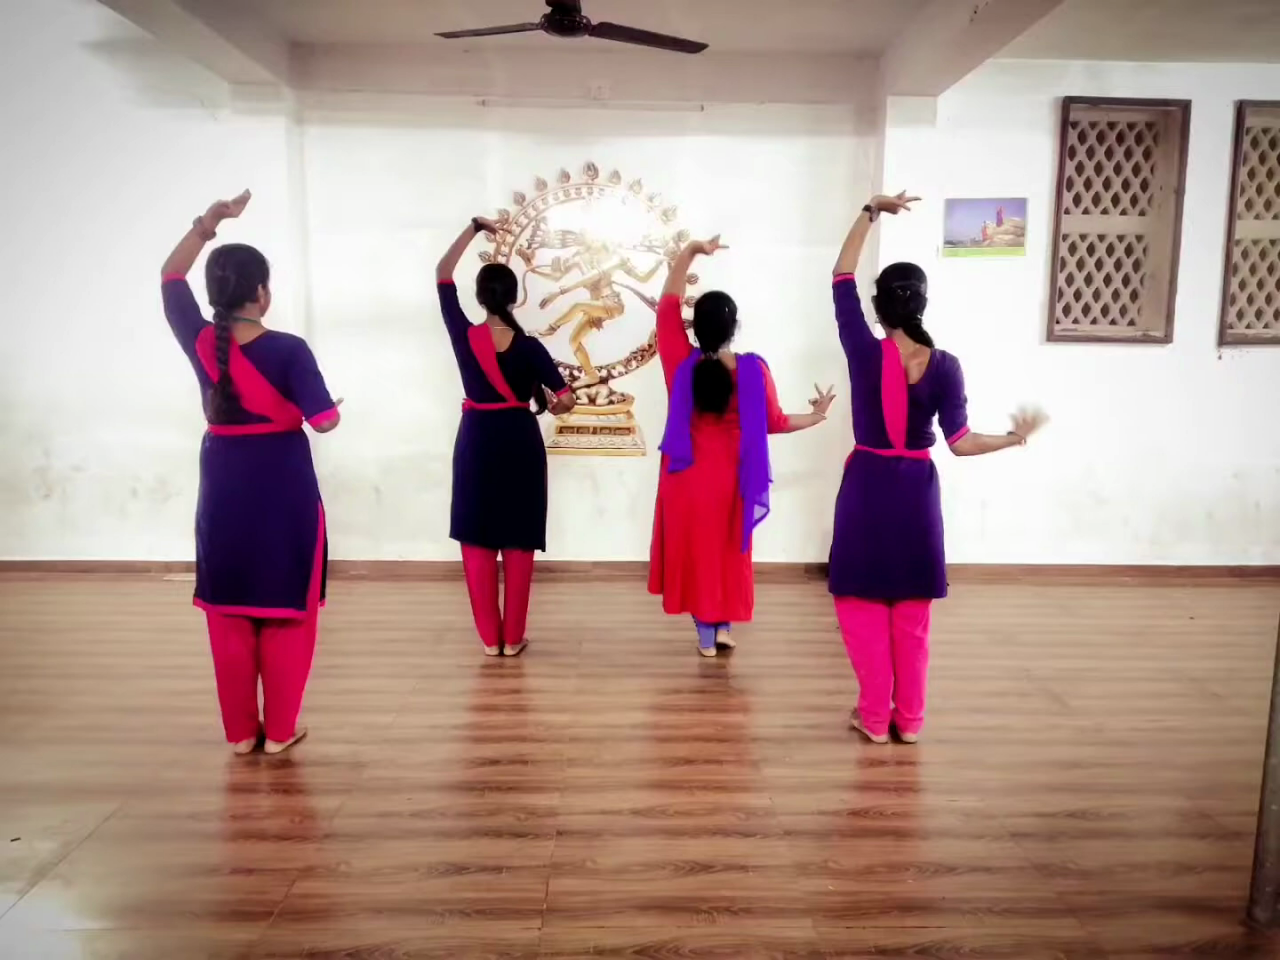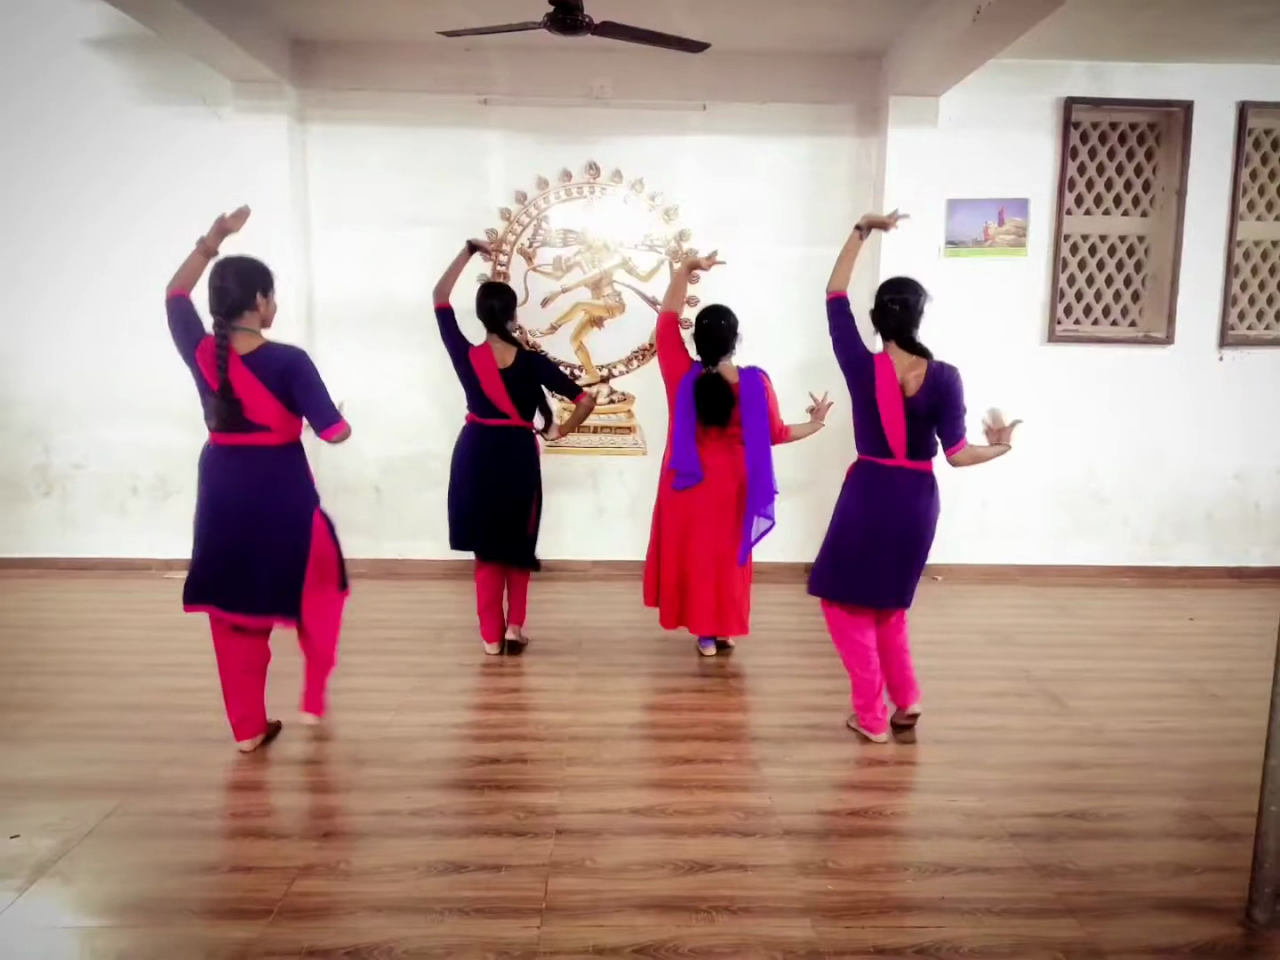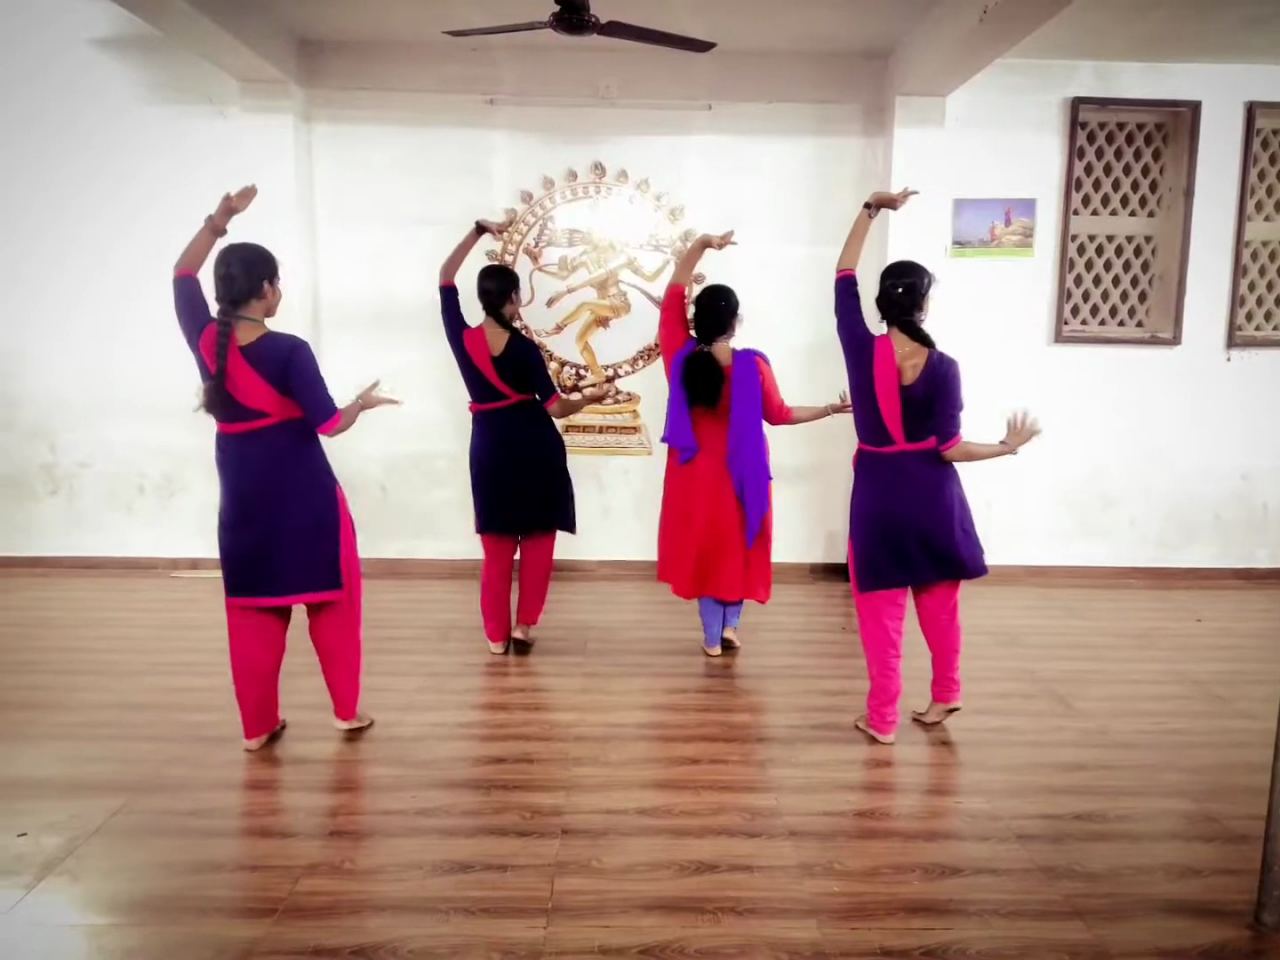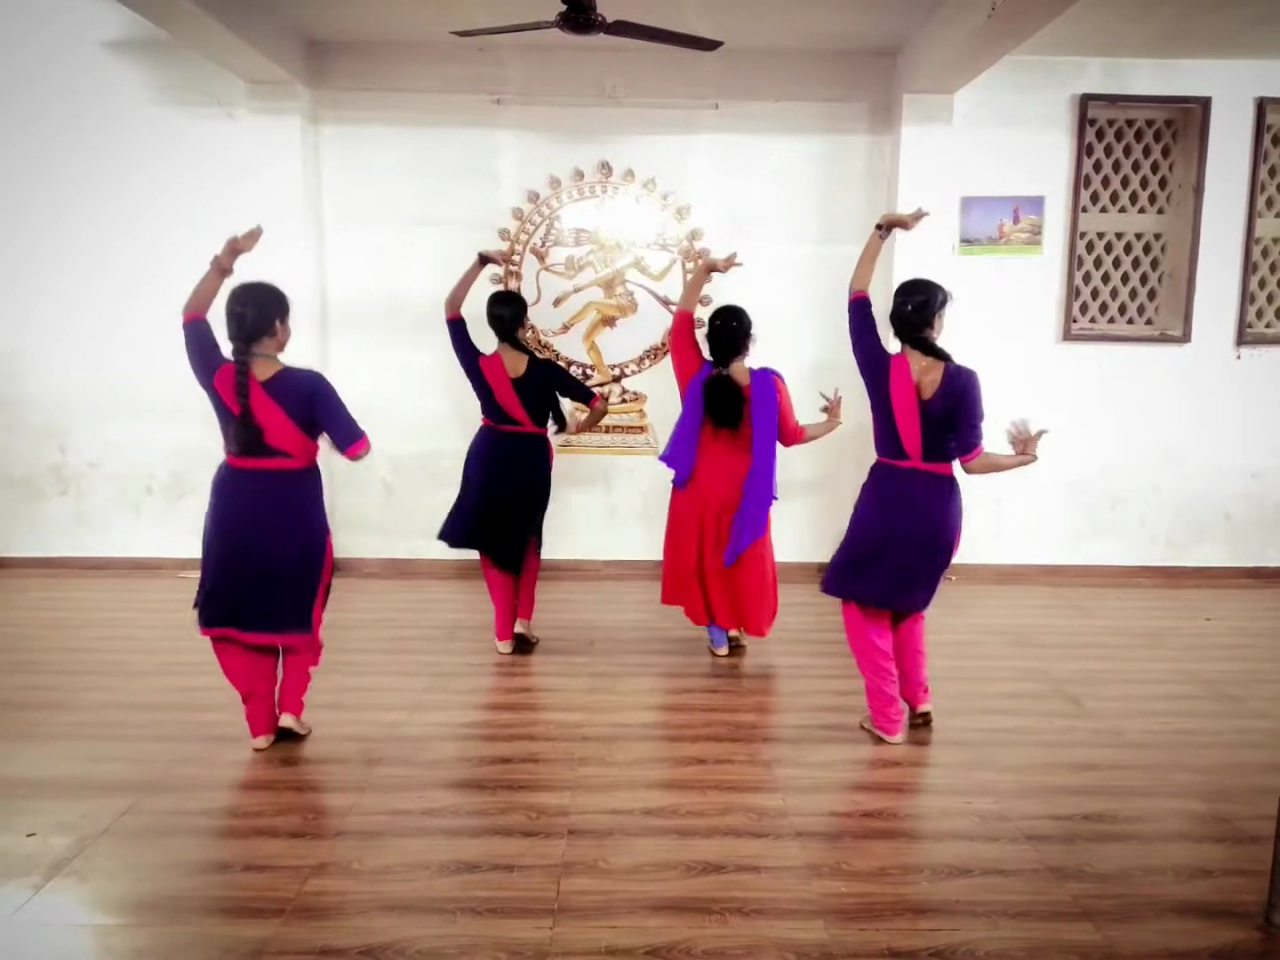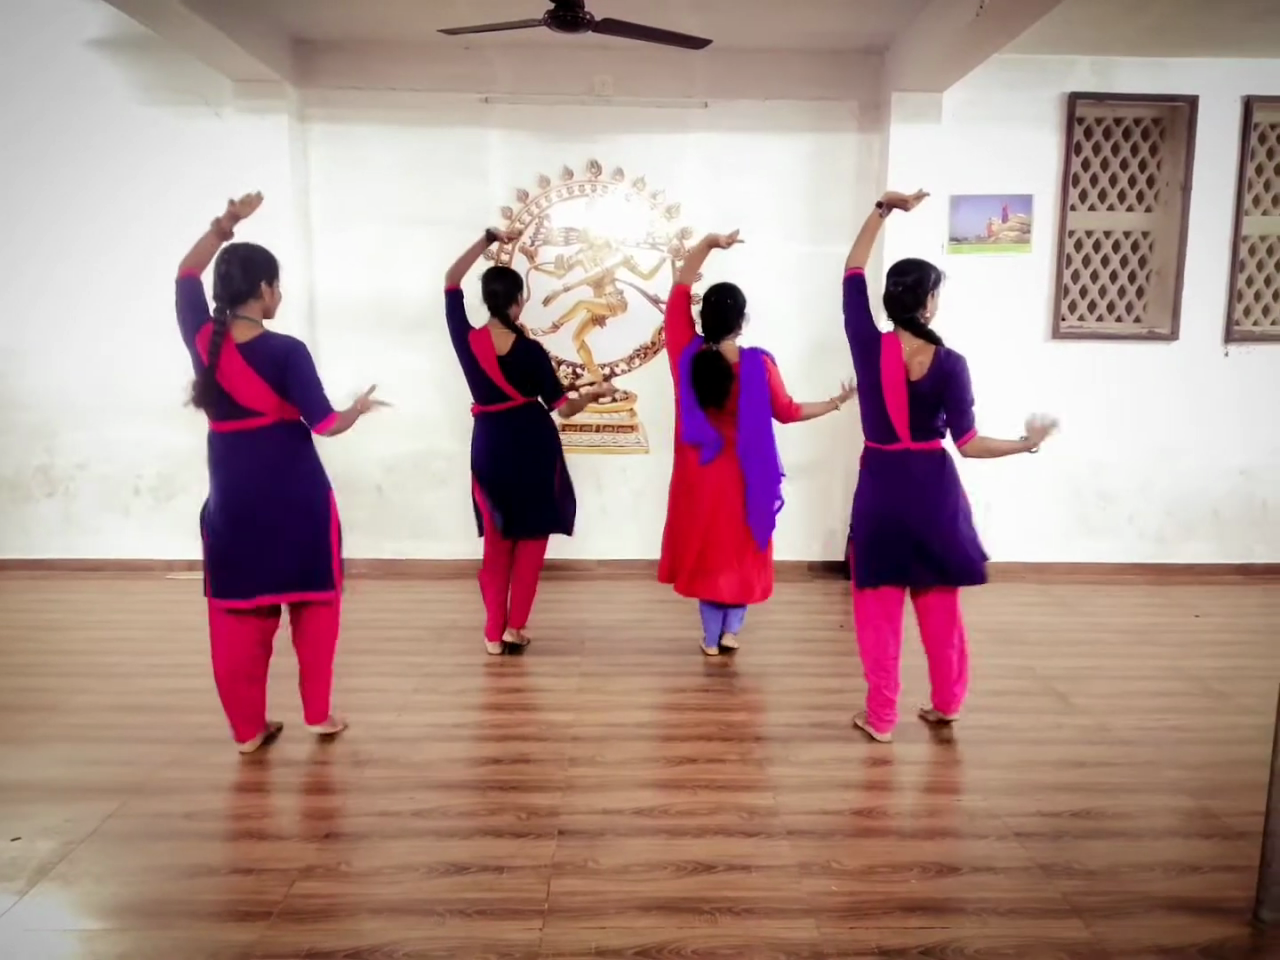
dt=0.4s
person 1, frame 1
left shoulder: (201, 343)
right shoulder: (288, 350)
left elbow: (170, 276)
right elbow: (324, 420)
left wrist: (209, 221)
right wrist: (329, 408)
left hip: (224, 488)
right hip: (284, 488)
left knee: (230, 611)
right knee: (287, 612)
left ankle: (241, 731)
right ankle: (280, 730)
person 1, frame 2
left shoulder: (200, 352)
right shoulder: (288, 360)
left elbow: (176, 293)
right elbow: (335, 431)
left wrist: (213, 238)
right wrist: (339, 423)
left hip: (222, 498)
right hip: (284, 500)
left knee: (236, 609)
right knee: (318, 597)
left ankle: (249, 726)
right ankle: (312, 701)
person 1, frame 3
left shoulder: (204, 340)
right shoulder: (289, 351)
left elbow: (183, 274)
right elbow: (331, 424)
left wrist: (218, 220)
right wrist: (364, 403)
left hip: (242, 486)
right hip: (301, 484)
left knee: (253, 608)
right knee: (331, 593)
left ankle: (258, 725)
right ankle: (346, 710)
person 1, frame 4
left shoulder: (218, 376)
right shoulder: (307, 386)
left elbow: (192, 314)
right elbow: (357, 448)
left wrist: (226, 259)
right wrist: (348, 436)
left hip: (234, 516)
right hip: (296, 518)
left knee: (238, 620)
right knee: (298, 617)
left ankle: (263, 724)
right ankle: (290, 708)
person 1, frame 5
left shoulder: (201, 338)
right shoulder: (285, 351)
left elbow: (187, 273)
right elbow: (327, 424)
left wrist: (226, 223)
right wrist: (360, 406)
left hip: (231, 489)
right hip: (294, 485)
left knee: (237, 613)
right knee: (312, 601)
left ankle: (249, 727)
right ankle: (319, 713)
person 2, frame 1
left shoulder: (865, 352)
right shoulder: (944, 366)
left elbow: (842, 277)
right elbow: (961, 443)
left wrist: (872, 212)
right wrist: (1018, 436)
left hip: (867, 485)
right hip: (917, 490)
left knee: (862, 606)
right knee: (912, 612)
left ankle: (875, 717)
right ankle: (909, 718)
person 2, frame 2
left shoulder: (860, 365)
right shoulder: (943, 378)
left elbow: (835, 295)
right elbow: (957, 455)
left wrist: (862, 230)
right wrist: (999, 442)
left hip: (868, 496)
right hip: (916, 501)
left knee: (850, 611)
right knee: (887, 606)
left ankle: (872, 716)
right ankle: (904, 700)
person 2, frame 3
left shoulder: (861, 349)
right shoulder: (942, 367)
left elbow: (844, 275)
right elbow: (952, 447)
left wrist: (871, 209)
right wrist: (1010, 445)
left hip: (878, 486)
right hip: (932, 488)
left knee: (882, 607)
right knee: (940, 596)
left ankle: (882, 718)
right ankle: (945, 694)
person 2, frame 4
left shoulder: (877, 368)
right shoulder: (962, 381)
left elbow: (857, 296)
right elbow: (973, 461)
left wrist: (882, 231)
right wrist: (1024, 455)
left hip: (885, 500)
right hip: (937, 507)
left knee: (869, 612)
right knee: (906, 606)
left ankle: (890, 718)
right ankle: (915, 700)
person 2, frame 5
left shoulder: (869, 348)
right shoulder: (949, 363)
left elbow: (853, 273)
right elbow: (969, 443)
left wrist: (883, 209)
right wrist: (1027, 442)
left hip: (881, 484)
right hip: (935, 487)
left knee: (879, 605)
right knee: (938, 600)
left ankle: (880, 716)
right ankle: (948, 699)
person 3, frame 1
left shoulder: (463, 337)
right shoulder: (528, 347)
left elbow: (442, 273)
right elbow: (565, 401)
left wrist: (475, 227)
right wrist: (545, 403)
left hip: (476, 442)
right hip: (520, 442)
left knee: (478, 544)
right knee: (519, 544)
left ankle: (490, 638)
right ankle: (513, 638)
person 3, frame 2
left shoulder: (465, 355)
right shoulder: (533, 362)
left elbow: (439, 296)
right elbow: (585, 402)
left wrist: (470, 249)
right wrist: (561, 429)
left hip: (474, 455)
right hip: (518, 457)
left knee: (486, 550)
right knee: (515, 547)
left ankle: (492, 635)
right ankle: (514, 627)
person 3, frame 3
left shoulder: (461, 339)
right shoulder: (524, 348)
left elbow: (445, 276)
right elbow: (555, 407)
left wrist: (477, 231)
right wrist: (588, 398)
left hip: (489, 443)
right hip: (535, 439)
left knee: (497, 546)
right knee: (537, 539)
left ankle: (497, 634)
right ankle: (523, 627)
person 3, frame 4
left shoulder: (477, 365)
right shoulder: (545, 371)
left elbow: (451, 308)
right elbow: (600, 407)
left wrist: (482, 261)
right wrist: (583, 423)
left hip: (488, 459)
right hip: (530, 463)
left knee: (495, 550)
right knee: (524, 548)
left ankle: (505, 632)
right ankle: (522, 623)
person 3, frame 5
left shoulder: (466, 340)
right shoulder: (529, 350)
left elbow: (451, 280)
right elbow: (566, 407)
left wrist: (488, 239)
right wrist: (595, 392)
left hip: (490, 445)
right hip: (535, 441)
left knee: (496, 544)
right knee: (531, 540)
left ankle: (494, 633)
right ankle: (514, 628)
person 4, frame 1
left shoulder: (681, 364)
right shoulder: (754, 369)
left elbow: (667, 305)
right elbow: (775, 422)
left wrist: (690, 251)
right wrist: (817, 415)
left hip: (689, 477)
right hip: (731, 478)
left knee: (695, 549)
right knee: (727, 550)
left ankle: (706, 637)
right ankle: (723, 627)
person 4, frame 2
left shoulder: (681, 377)
right shoulder: (755, 382)
left elbow: (667, 319)
right elbow: (776, 434)
left wrist: (687, 267)
right wrist: (816, 422)
left hip: (688, 489)
right hip: (733, 489)
left knee: (693, 558)
right knee: (726, 558)
left ankle: (705, 637)
right ankle: (722, 630)
person 4, frame 3
left shoulder: (679, 357)
right shoulder: (753, 364)
left elbow: (674, 294)
right elbow: (778, 414)
left wrist: (702, 245)
right wrist: (831, 410)
left hip: (694, 471)
right hip: (740, 473)
left knee: (703, 548)
right knee: (738, 545)
left ankle: (712, 638)
right ankle: (730, 626)
person 4, frame 4
left shoulder: (695, 378)
right shoulder: (769, 384)
left elbow: (682, 320)
right elbow: (789, 435)
left wrist: (706, 267)
right wrist: (831, 423)
left hip: (698, 490)
right hip: (745, 493)
left knee: (704, 561)
right knee: (742, 561)
left ankle: (719, 638)
right ankle: (735, 626)
person 4, frame 5
left shoulder: (685, 354)
right shoulder: (758, 363)
left elbow: (679, 293)
right elbow: (786, 411)
left wrist: (707, 244)
right wrist: (834, 402)
left hip: (701, 471)
right hip: (746, 474)
left knee: (707, 548)
right knee: (742, 547)
left ankle: (711, 638)
right ankle: (731, 631)
